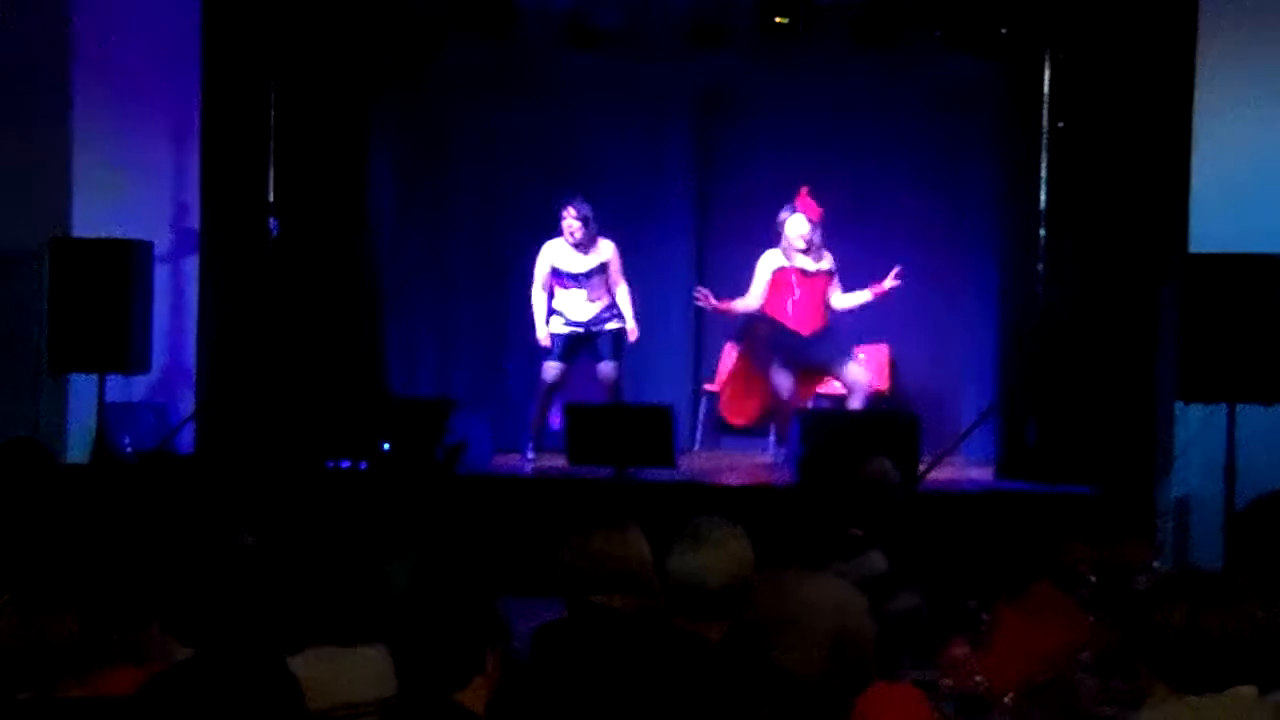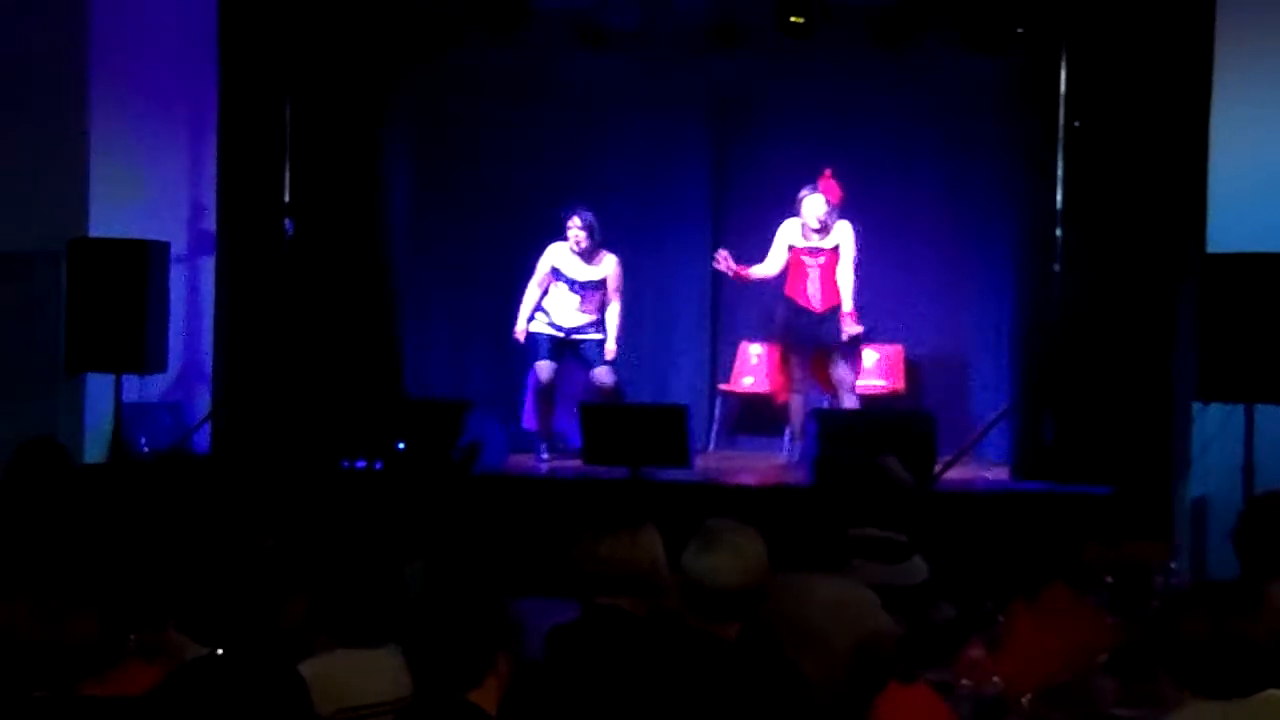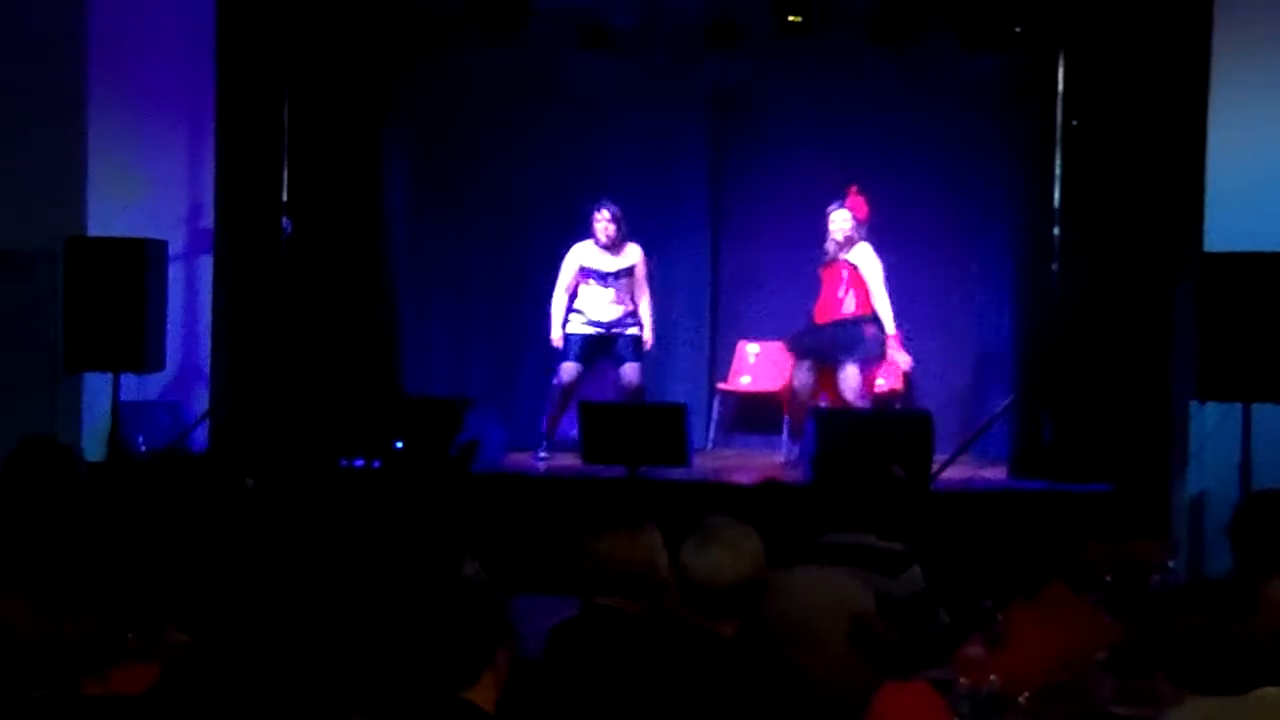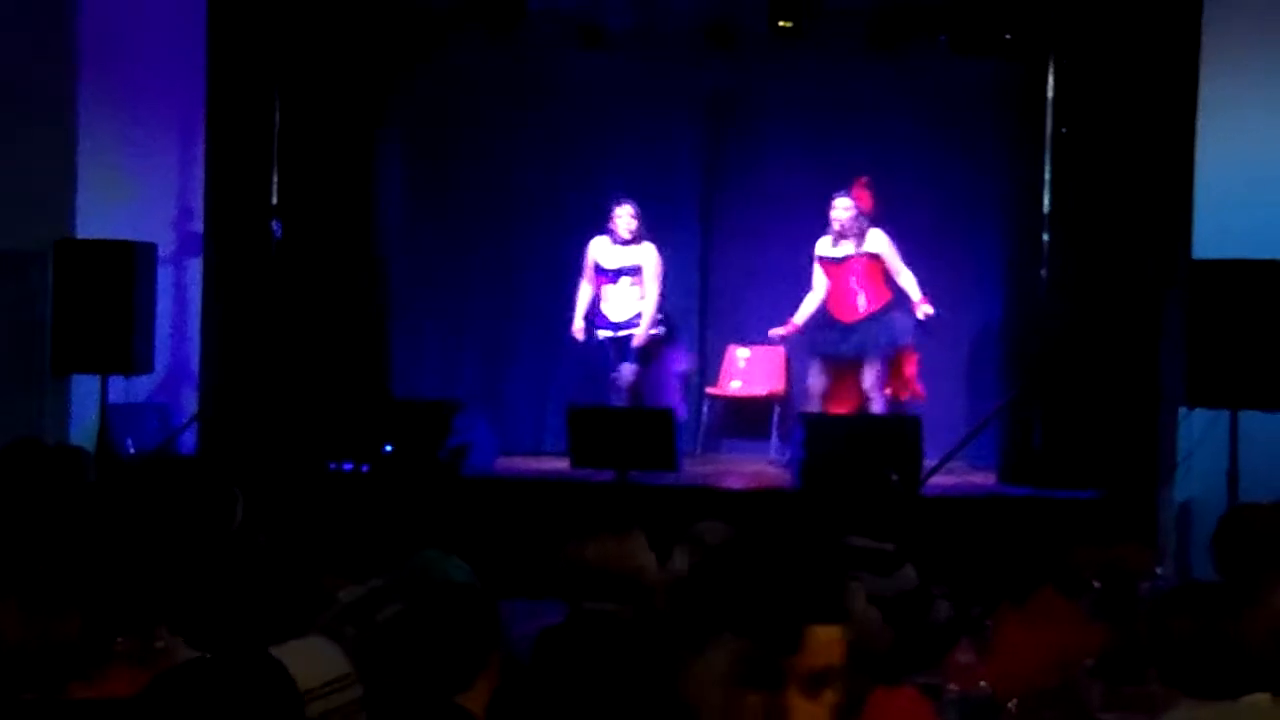
dt=0.7s
person 1, frame 1
left shoulder: (825, 260)
right shoulder: (771, 259)
left elbow: (837, 300)
right elbow: (752, 302)
left wrist: (877, 290)
right wrist: (719, 305)
left hip: (817, 339)
right hip: (777, 338)
left knee: (861, 383)
right knee: (786, 398)
right ankle: (787, 450)
person 1, frame 2
left shoulder: (843, 230)
right shoulder: (790, 228)
left elbow: (845, 274)
right elbow: (771, 267)
left wrist: (847, 315)
right wrist: (737, 270)
left hip: (833, 315)
right hip: (798, 314)
left knee: (844, 383)
right knee: (798, 382)
person 1, frame 3
left shoulder: (862, 250)
right shoulder: (832, 255)
left elbow: (879, 296)
left wrist: (892, 338)
left hip: (852, 331)
right hip: (822, 331)
left knee: (851, 394)
right knee: (801, 387)
person 1, frame 4
left shoulder: (874, 238)
right shoulder: (823, 245)
left elbow: (901, 272)
right elbow: (818, 291)
left wrist: (919, 301)
right wrist: (793, 325)
left hip: (875, 323)
right hip: (836, 325)
left knee: (872, 388)
right knee: (815, 390)
person 2, frame 1
left shoulder: (606, 248)
right shoulder: (551, 249)
left elbow: (619, 284)
right elbow: (539, 290)
left wrist: (630, 319)
right wrist: (540, 325)
left hip: (605, 325)
right hip: (564, 325)
left knee: (610, 380)
right knee: (549, 380)
right ankle: (532, 441)
person 2, frame 2
left shoulder: (609, 262)
right shoulder: (555, 251)
left elbow: (614, 303)
right elbow: (536, 286)
left wrist: (611, 339)
right wrist: (521, 320)
left hip: (588, 332)
right hip: (547, 327)
left knee: (607, 383)
right knee: (545, 380)
right ankle: (544, 442)
person 2, frame 3
left shoulder: (633, 252)
right shoulder: (579, 251)
left elbow: (642, 292)
right elbow: (562, 290)
left wrist: (648, 327)
right wrist: (556, 327)
left hip: (624, 327)
right hip: (584, 324)
left knee: (632, 381)
right knee: (566, 379)
right ankle: (545, 441)
person 2, frame 4
left shoulder: (647, 250)
right shoulder: (597, 245)
left elbow: (652, 291)
right elbow: (587, 283)
left wrist: (645, 326)
right wrist: (579, 317)
left hip: (638, 323)
right hip: (607, 324)
left knee: (627, 381)
right knee: (617, 382)
